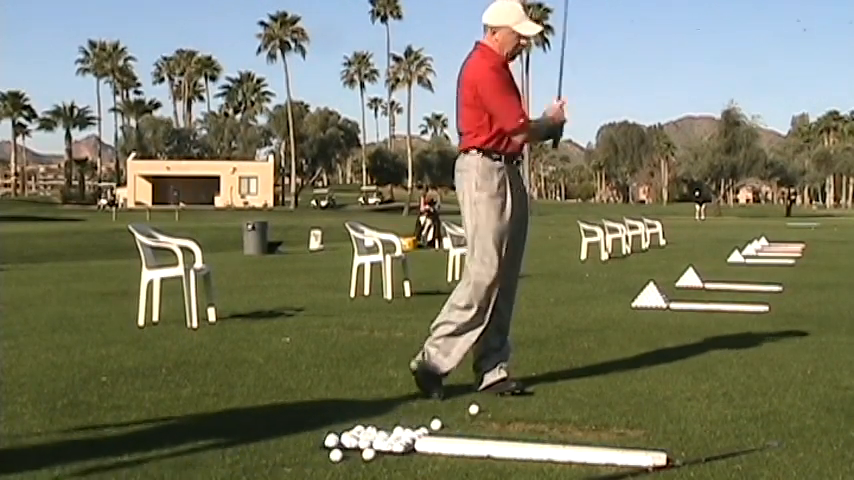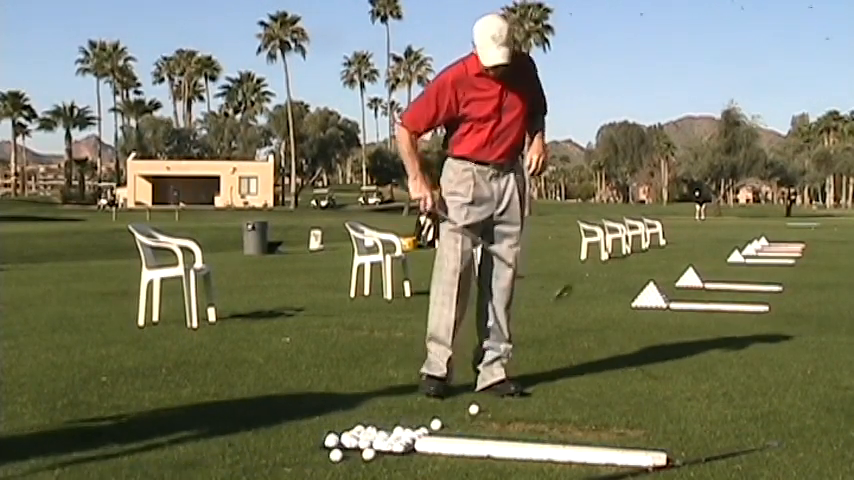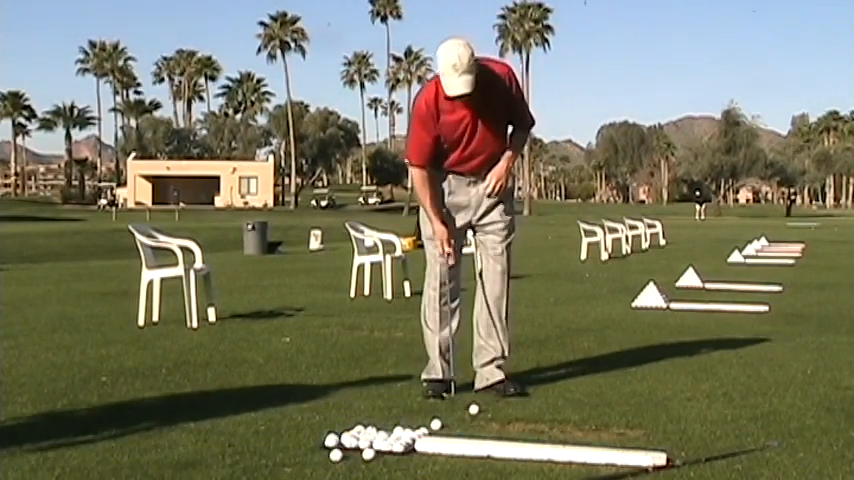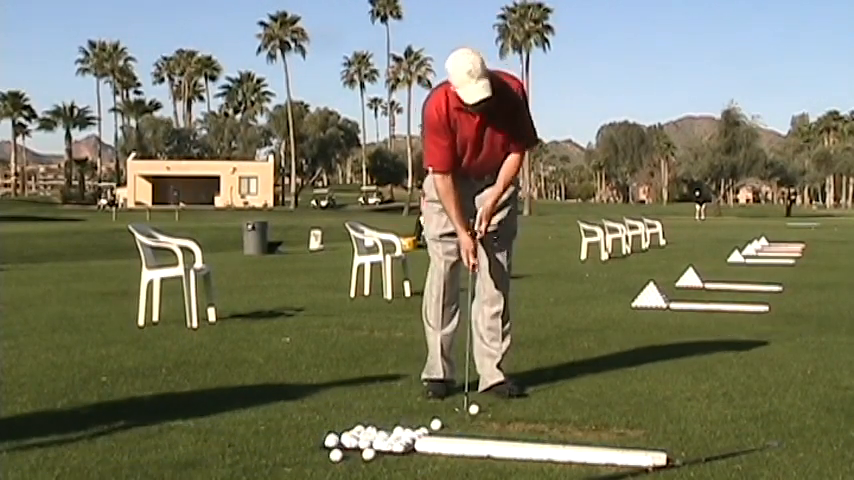
dt=0.4s
person 1, frame 1
left shoulder: (489, 65)
right shoulder: (487, 70)
right elbow: (521, 129)
left wrist: (539, 122)
right wrist: (554, 119)
left hip: (503, 173)
right hip: (485, 172)
left knee: (504, 275)
right knee: (484, 273)
left ankle: (492, 368)
right ankle: (433, 359)
person 1, frame 2
left shoulder: (525, 68)
right shoulder: (454, 79)
left elbow: (536, 111)
right elbow: (406, 127)
left wrist: (537, 138)
right wrist: (417, 179)
left hip: (510, 178)
right hip: (465, 178)
left knee: (502, 276)
right knee: (452, 272)
left ankle: (492, 369)
right ankle: (436, 367)
person 1, frame 3
left shoulder: (503, 77)
right shoulder: (428, 99)
left elbow: (523, 124)
right elbow: (418, 166)
left wrist: (506, 162)
right wrist: (436, 222)
left hip: (492, 184)
right hip: (447, 185)
left knee: (495, 275)
right knee: (441, 279)
left ankle: (491, 369)
right ankle: (438, 371)
person 1, frame 4
left shoulder: (512, 90)
right shoulder: (437, 106)
left elbow: (520, 147)
right elbow: (442, 175)
left wrist: (494, 198)
right wrist: (461, 232)
left hip: (495, 186)
right hip: (449, 187)
left knee: (496, 277)
right knee: (443, 275)
left ankle: (492, 371)
right ankle: (437, 370)
